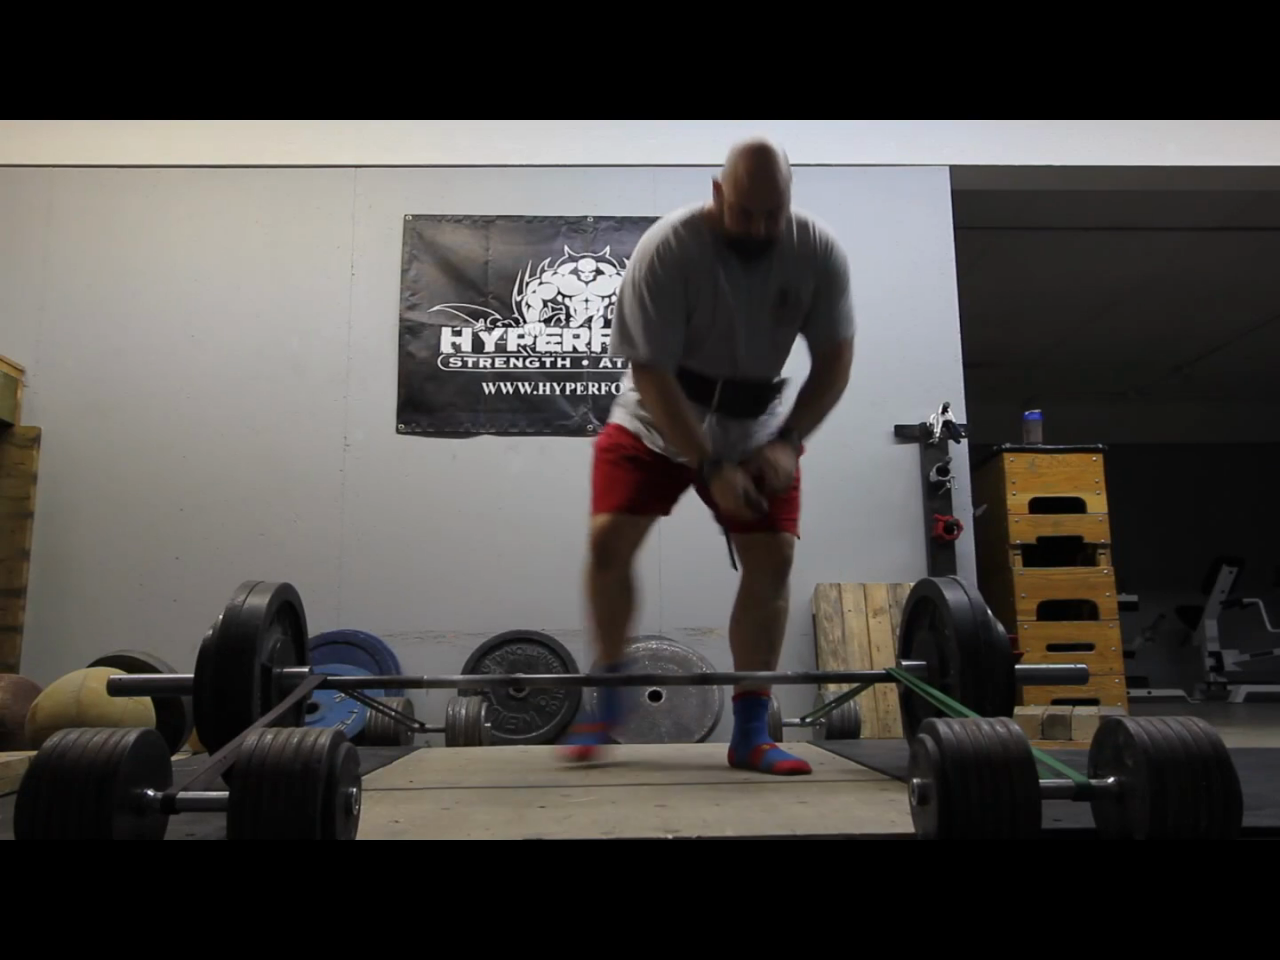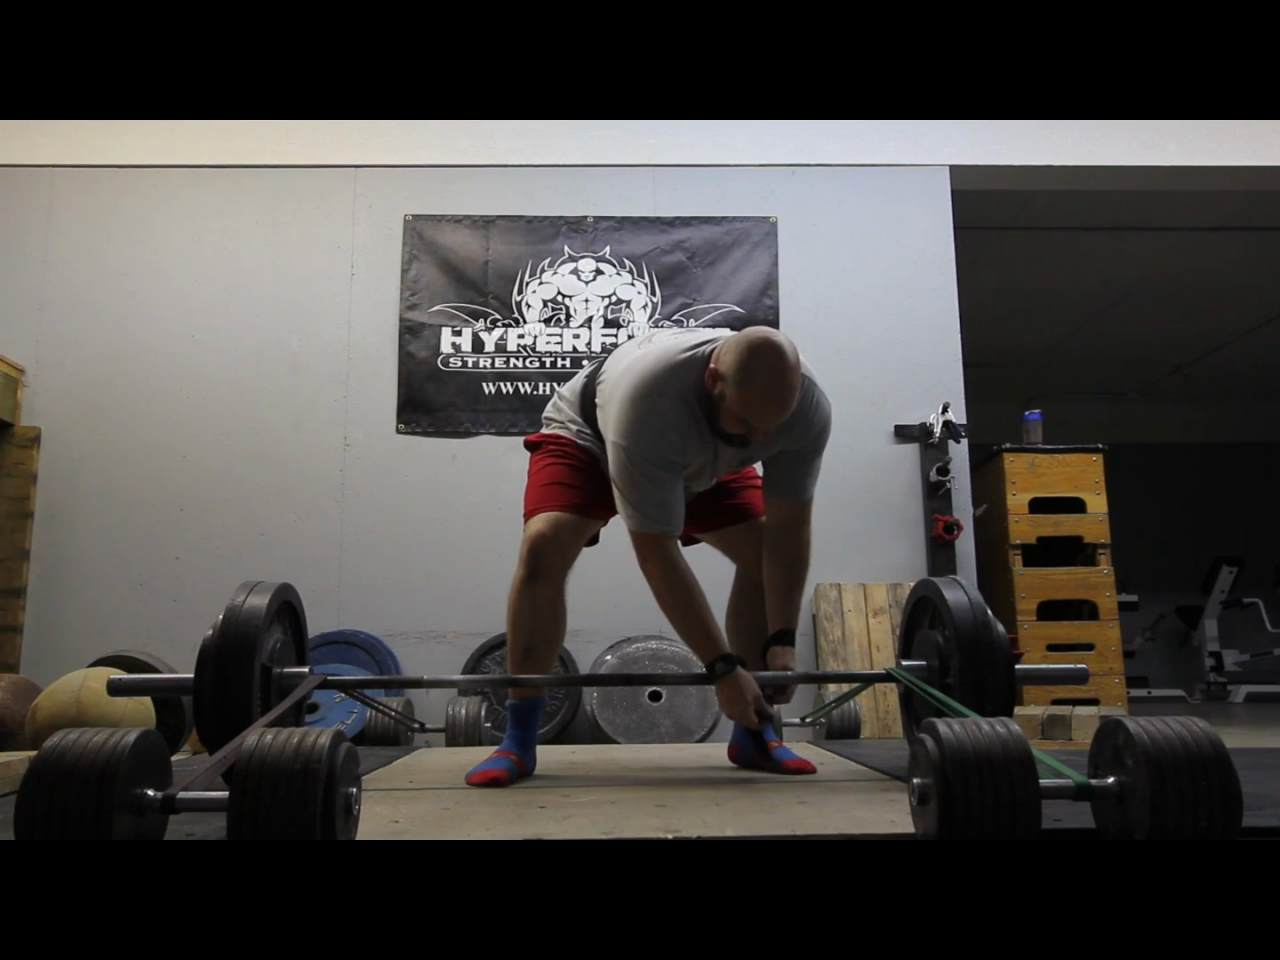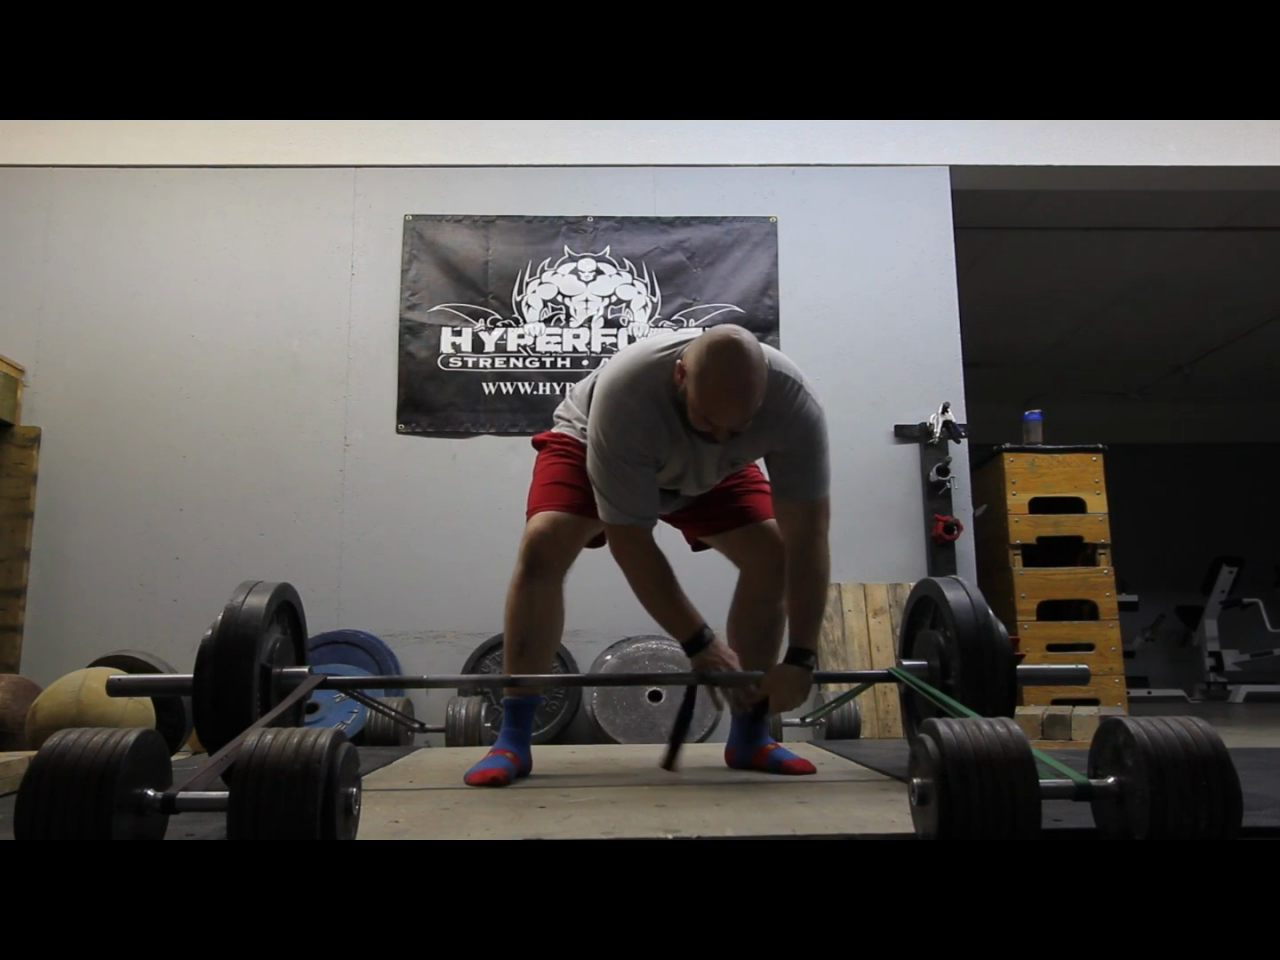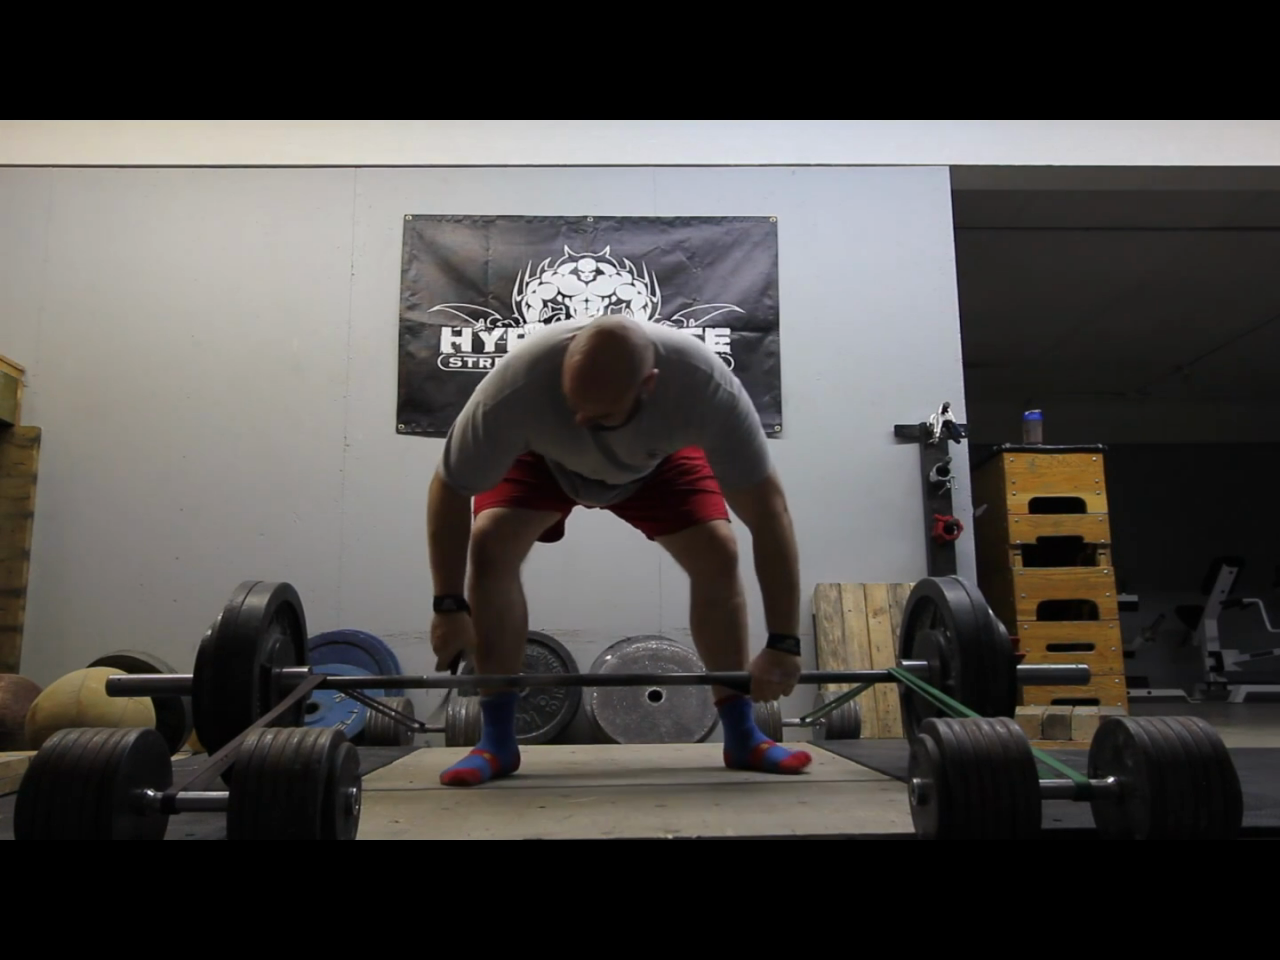
dt=1s
person 1, frame 1
left shoulder: (819, 252)
right shoulder: (666, 250)
left elbow: (835, 360)
right elbow: (651, 374)
left wrist: (788, 442)
right wrist: (711, 464)
left hip: (755, 431)
right hip: (654, 421)
left knee: (772, 555)
right knee: (608, 537)
left ankle: (750, 732)
right ankle: (608, 701)
person 1, frame 2
left shoulder: (806, 406)
right shoulder: (649, 402)
left elbow: (787, 528)
right elbow: (657, 553)
left wrist: (782, 641)
right wrist: (723, 667)
right hip: (588, 434)
left knee: (765, 550)
right knee: (544, 545)
left ankle: (752, 734)
right ankle: (518, 740)
person 1, frame 3
left shoulder: (793, 402)
right shoulder: (626, 393)
left elbow: (807, 537)
right elbow: (629, 541)
left wrist: (801, 657)
right wrist: (700, 643)
right hip: (588, 439)
left knee: (773, 552)
right knee: (542, 546)
left ankle: (749, 735)
right ankle: (513, 738)
person 1, frame 4
left shoulder: (704, 385)
right shoulder: (520, 383)
left elbow: (766, 509)
right elbow: (450, 487)
left wrist: (783, 643)
right wrist: (448, 605)
left hip: (655, 461)
right hip: (542, 455)
left knee: (717, 554)
right knee: (490, 545)
left ankle: (741, 734)
right ankle: (497, 738)
